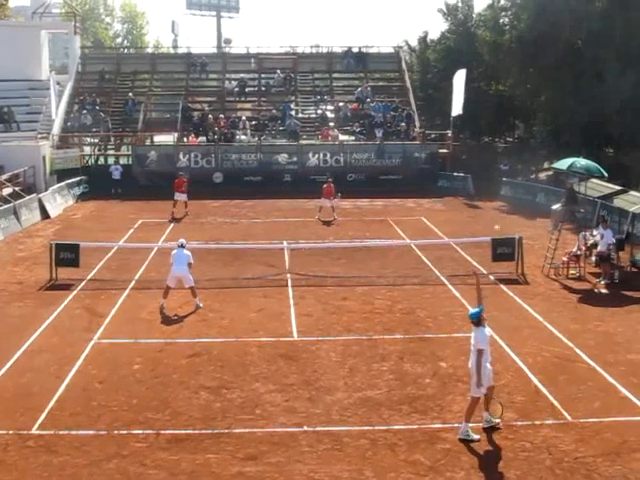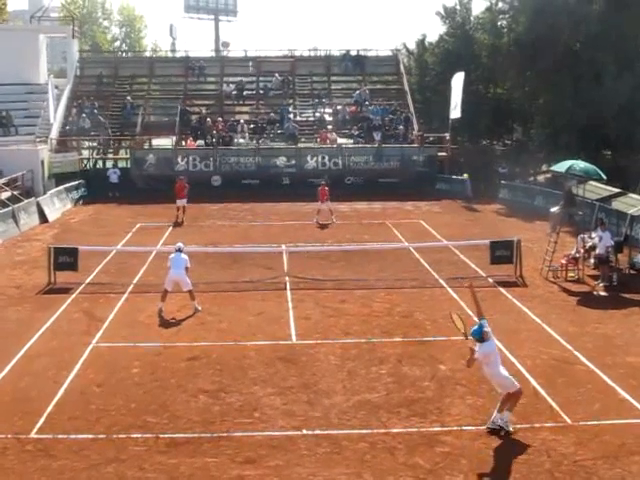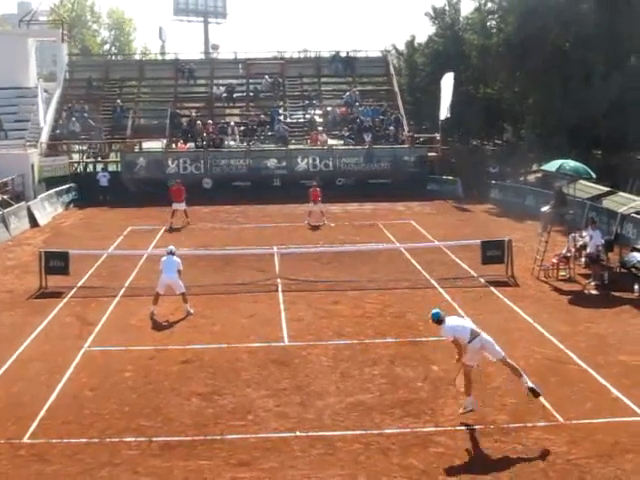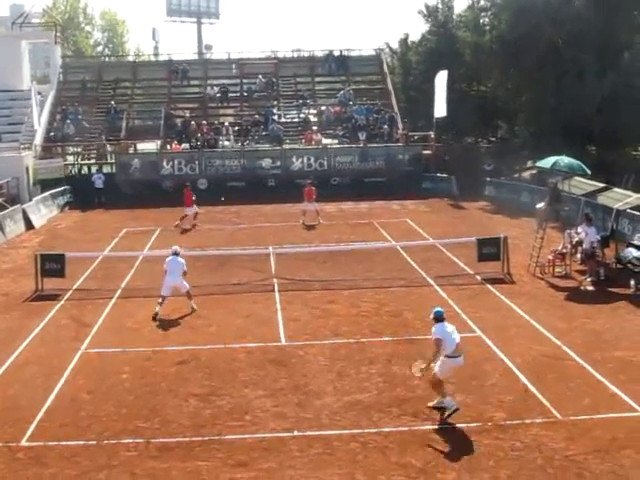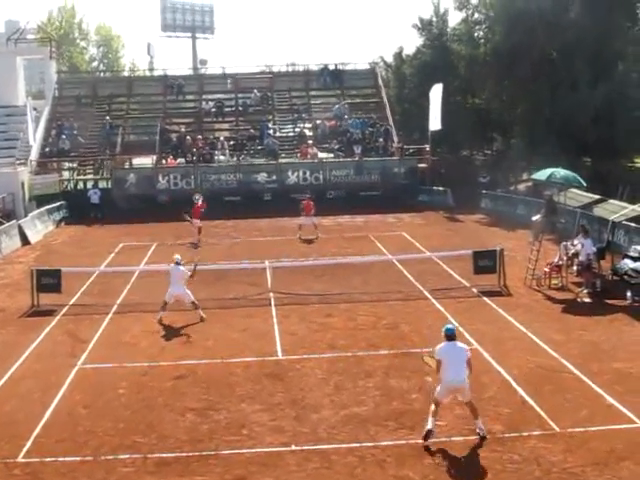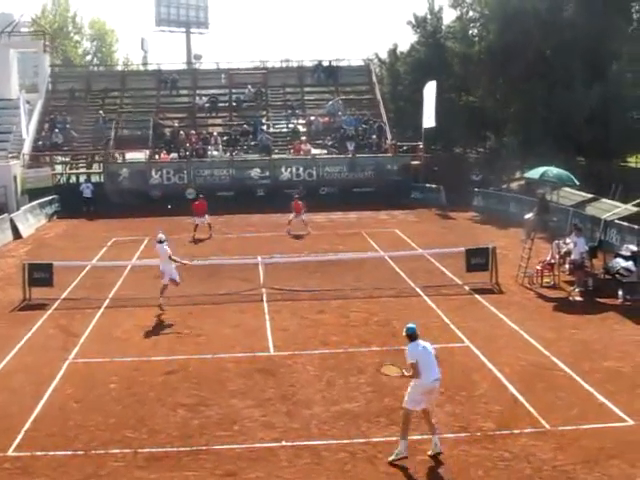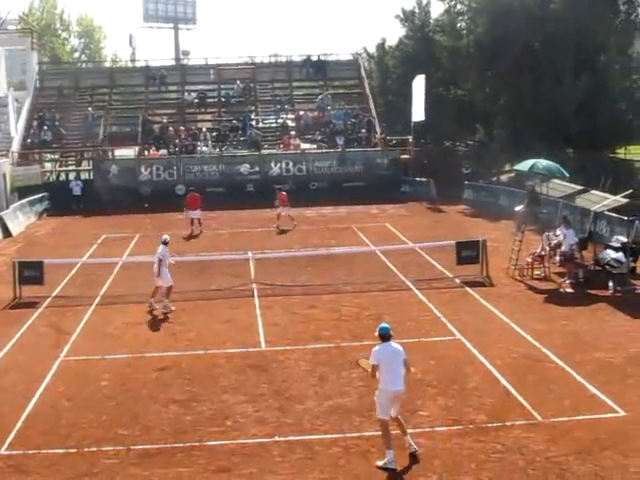
dt=0.5s
person 1, frame 1
left shoulder: (479, 326)
right shoulder: (482, 335)
left elbow: (479, 300)
right elbow: (478, 358)
left wrist: (477, 282)
right wrist: (478, 378)
left hip: (484, 366)
right hip: (479, 369)
left knee: (490, 390)
right knee: (476, 398)
left ankle: (487, 420)
right ankle: (464, 431)
person 1, frame 2
left shoulder: (483, 329)
right shoulder: (483, 349)
left elbow: (479, 312)
right elbow: (469, 365)
left wrist: (473, 292)
right wrist: (472, 354)
left hip: (496, 371)
right hip: (496, 374)
left knee: (509, 393)
right knee: (518, 392)
left ankle: (494, 421)
right ankle: (503, 420)
person 1, frame 3
left shoulder: (444, 330)
right shoulder: (453, 318)
left elbow: (460, 346)
right elbow: (468, 320)
left wrist: (460, 357)
left hip: (473, 345)
right hip: (483, 338)
left knee: (467, 373)
right knee: (506, 362)
left ankle: (469, 404)
right ankle: (528, 384)
person 1, frame 4
left shoulder: (437, 329)
right shoulder: (451, 327)
left elbow: (437, 350)
left wrist: (427, 365)
left hip: (450, 360)
right hip: (459, 358)
left knee: (433, 382)
right knee: (436, 376)
left ankle: (451, 404)
right ankle: (441, 401)
person 1, frame 5
left shoulder: (440, 348)
right shoulder: (464, 348)
left elbow: (438, 370)
right elbow: (470, 369)
left hip: (447, 383)
right hip: (462, 382)
left knee: (435, 404)
right knee: (469, 402)
left ankle: (430, 427)
right ankle: (481, 428)
person 1, frame 6
left shoulder: (410, 349)
right shoulder: (427, 345)
left elbow: (416, 374)
right elbow: (437, 364)
left wrist: (406, 375)
left hip: (421, 384)
right hip: (435, 382)
left knee: (406, 416)
right knee: (426, 413)
left ankle: (401, 450)
right ankle: (436, 446)
person 1, frame 7
left shoulder: (377, 351)
right shoulder: (399, 348)
left elbow: (373, 375)
right elbow: (407, 369)
left wrist: (379, 374)
left hip: (386, 390)
right hip: (400, 389)
left knee: (383, 424)
right knee: (394, 416)
left ankle: (390, 460)
right ankle: (410, 445)
